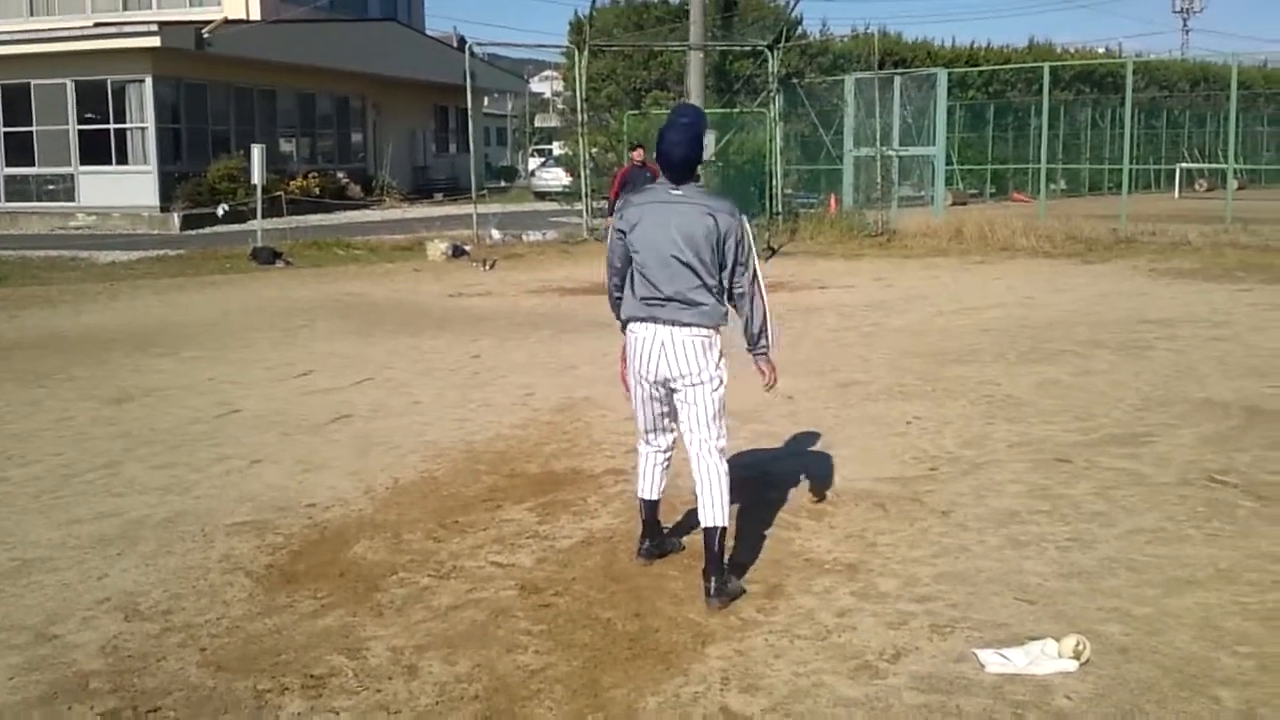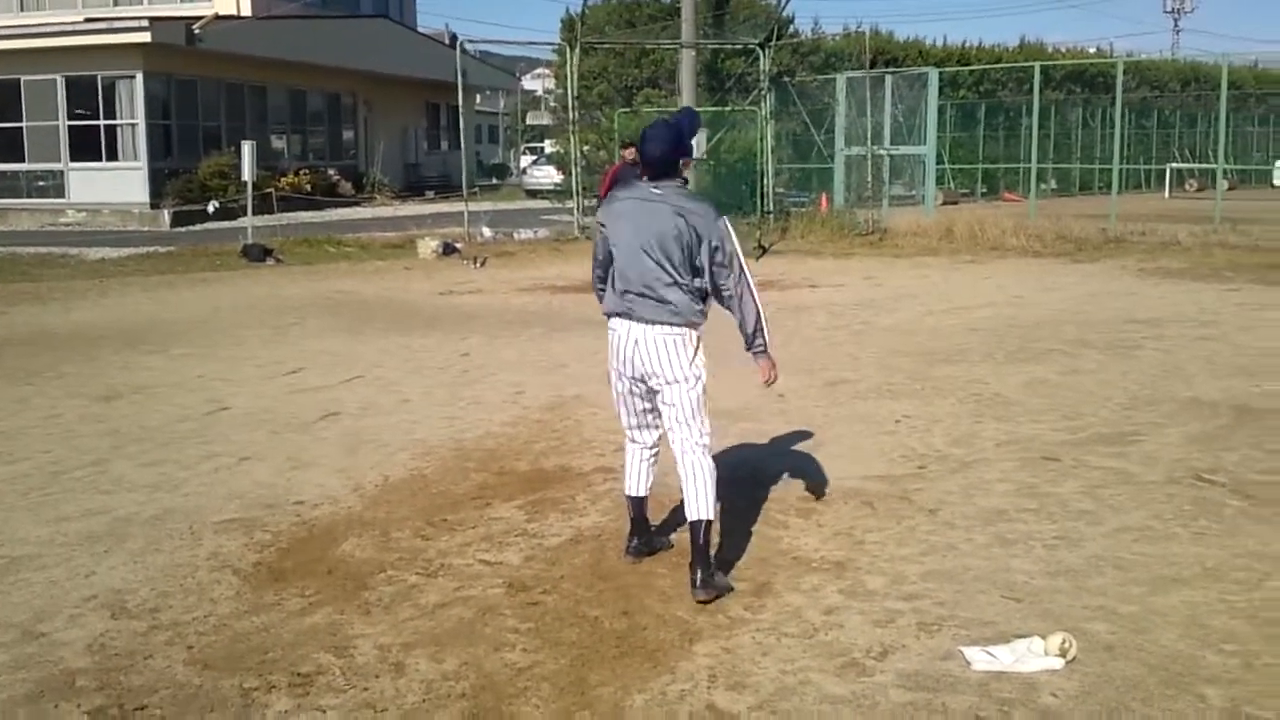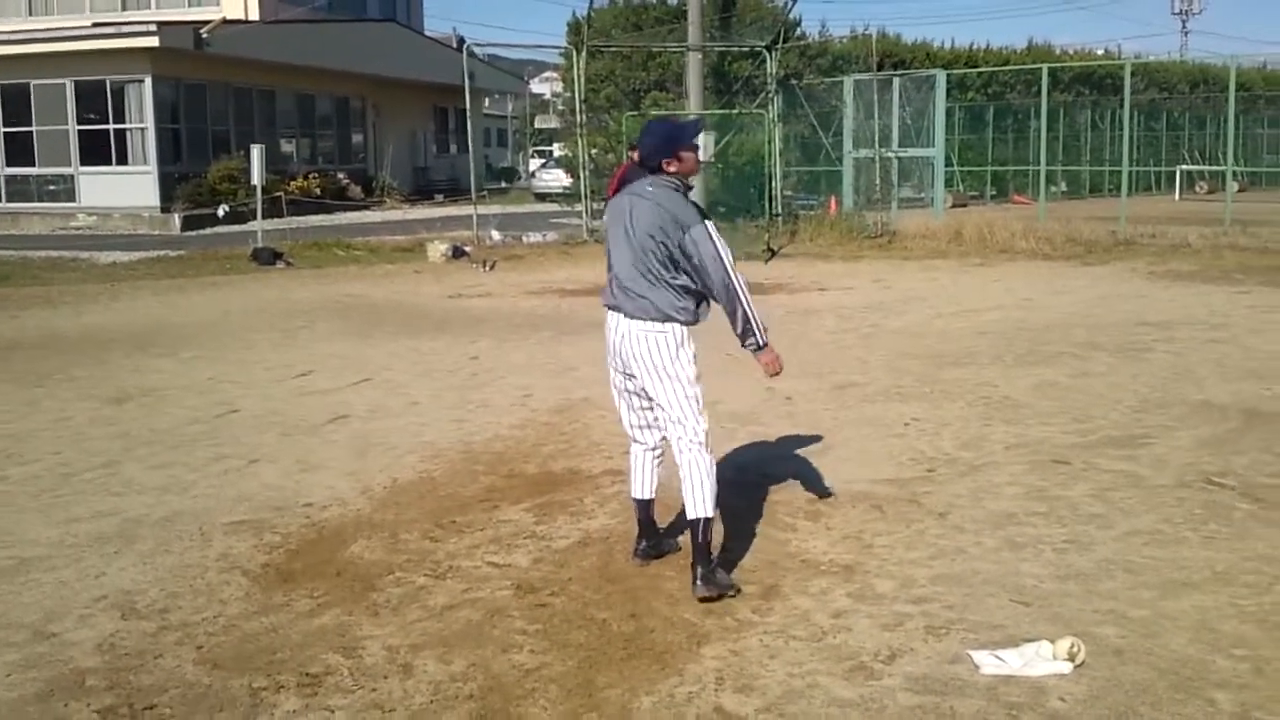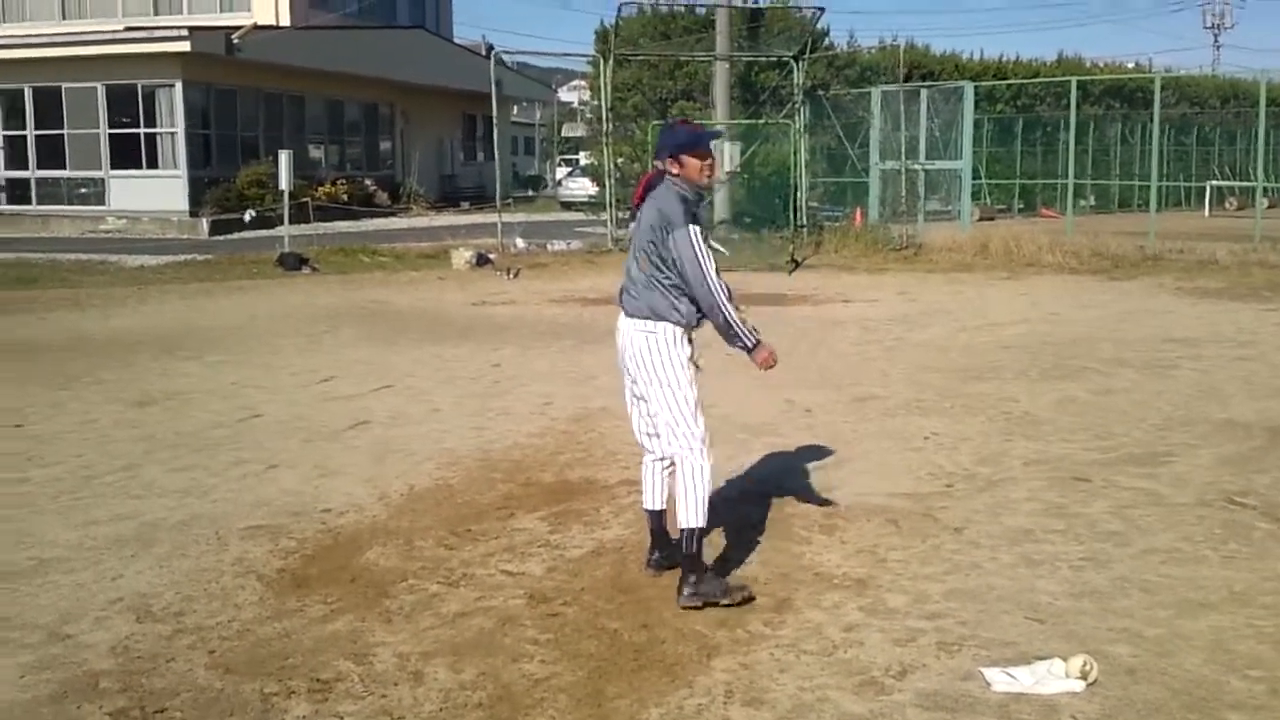
dt=0.1s
person 1, frame 1
left shoulder: (629, 210)
right shoulder: (723, 214)
left elbow: (614, 281)
right elbow: (745, 285)
right wrist: (761, 349)
left hip: (643, 338)
right hip: (696, 343)
left knee: (653, 441)
right knee: (708, 455)
left ankle: (651, 535)
right ankle: (715, 575)
person 1, frame 2
left shoulder: (614, 206)
right shoulder: (702, 215)
left elbow: (600, 275)
right elbow: (733, 284)
right wrist: (759, 347)
left hip: (624, 335)
right hip: (673, 340)
left knee: (639, 438)
right knee: (693, 450)
left ankle: (639, 533)
right ankle: (702, 570)
person 1, frame 3
left shoulder: (622, 202)
right shoulder: (685, 213)
right elbow: (723, 282)
right wrist: (758, 343)
left hip: (621, 328)
right hip: (661, 335)
left knee: (644, 439)
right knee: (692, 446)
left ankle: (647, 536)
right ankle: (704, 569)
person 1, frame 4
left shoulder: (662, 204)
right shoulder: (680, 216)
right elbow: (707, 288)
right wrist: (751, 344)
left hip: (633, 333)
right hip: (661, 339)
left knee: (657, 449)
right knee: (692, 453)
left ankle: (661, 547)
right ankle: (695, 575)
